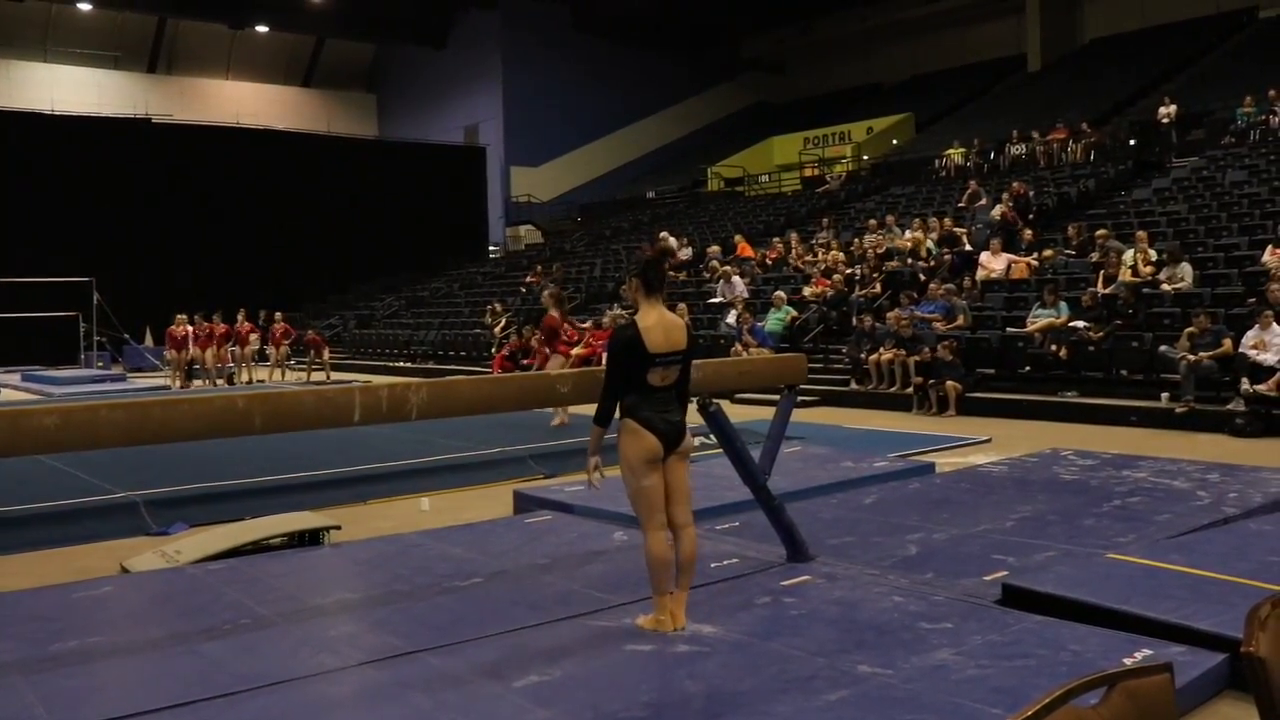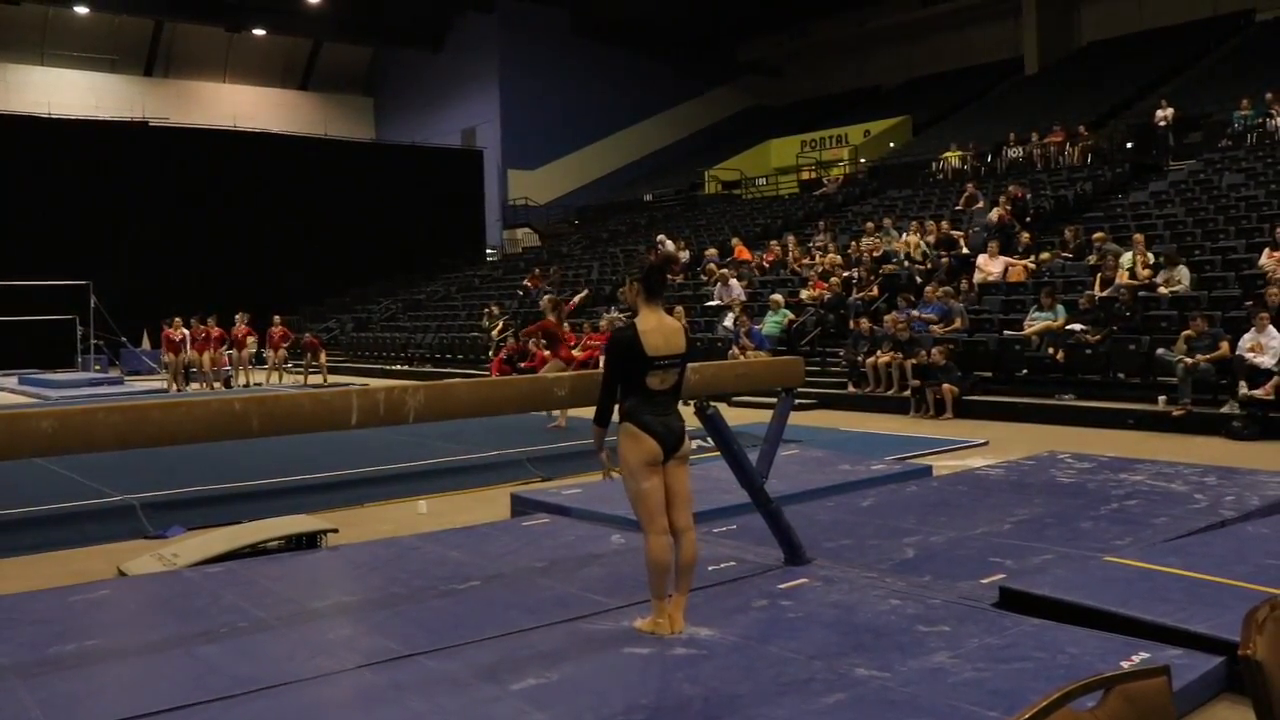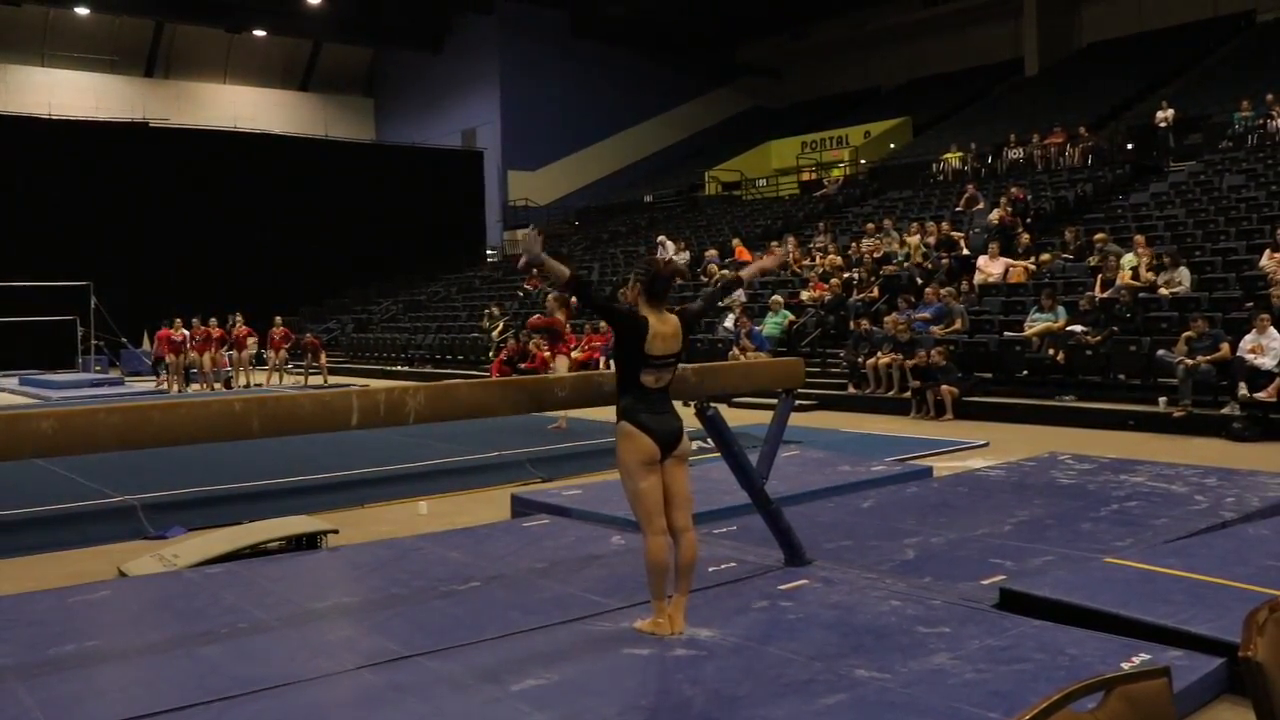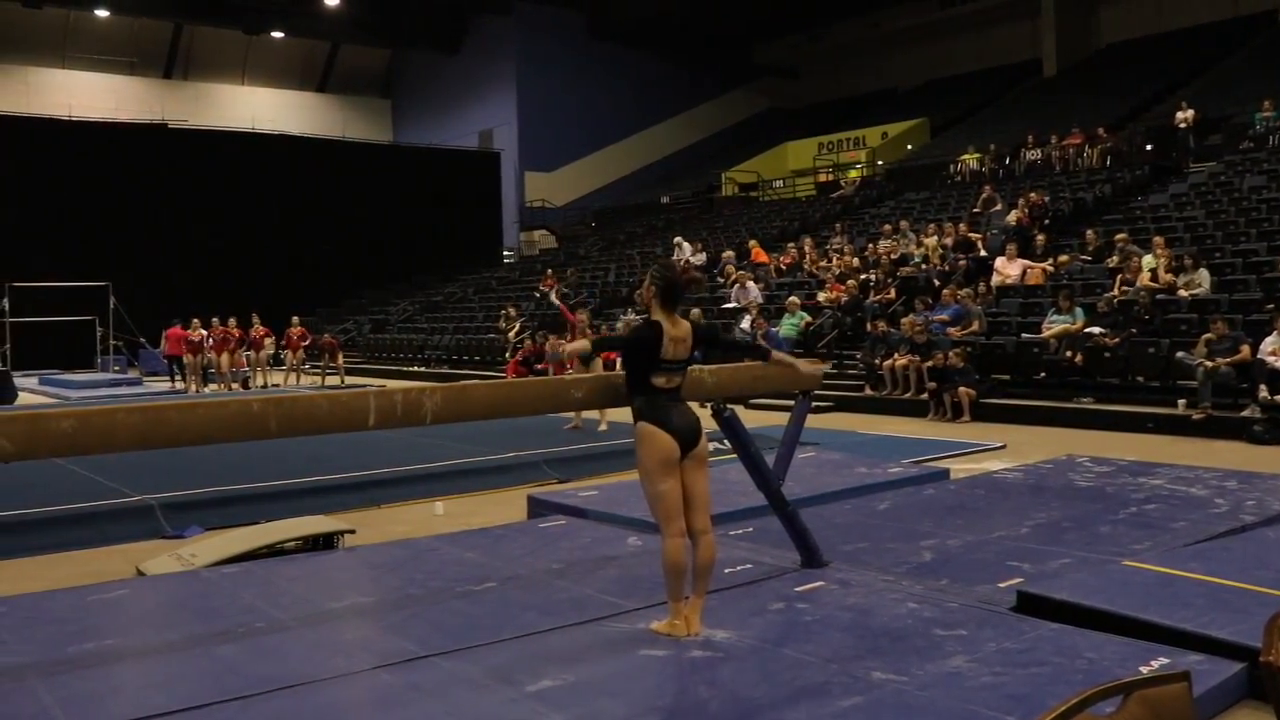
dt=0.5s
person 1, frame 1
left shoulder: (627, 334)
right shoulder: (684, 330)
left elbow: (610, 396)
left wrist: (593, 451)
left hip: (642, 431)
right hip: (677, 428)
left knee: (655, 527)
right knee: (683, 522)
left ankle: (662, 614)
right ankle: (679, 609)
person 1, frame 2
left shoulder: (624, 336)
right shoulder: (681, 332)
left elbow: (609, 396)
left wrist: (599, 446)
left hip: (640, 434)
right hip: (675, 429)
left knee: (656, 530)
right knee: (683, 525)
left ankle: (660, 617)
right ankle: (677, 611)
person 1, frame 3
left shoulder: (634, 327)
right shoulder: (682, 324)
left elbow: (586, 294)
right elbow: (719, 292)
left wrist: (542, 260)
right wrist: (760, 267)
left hip: (639, 433)
right hip: (673, 427)
left knee: (656, 530)
right knee: (682, 525)
left ankle: (661, 616)
right ankle: (676, 612)
person 1, frame 4
left shoulder: (647, 333)
right shoulder: (693, 332)
left elbow: (609, 341)
right elbow: (746, 346)
left wrist: (573, 349)
right wrist: (796, 364)
left hip: (657, 432)
right hip: (688, 427)
left knee: (673, 532)
right knee: (701, 528)
left ankle: (676, 617)
right ankle: (694, 614)
